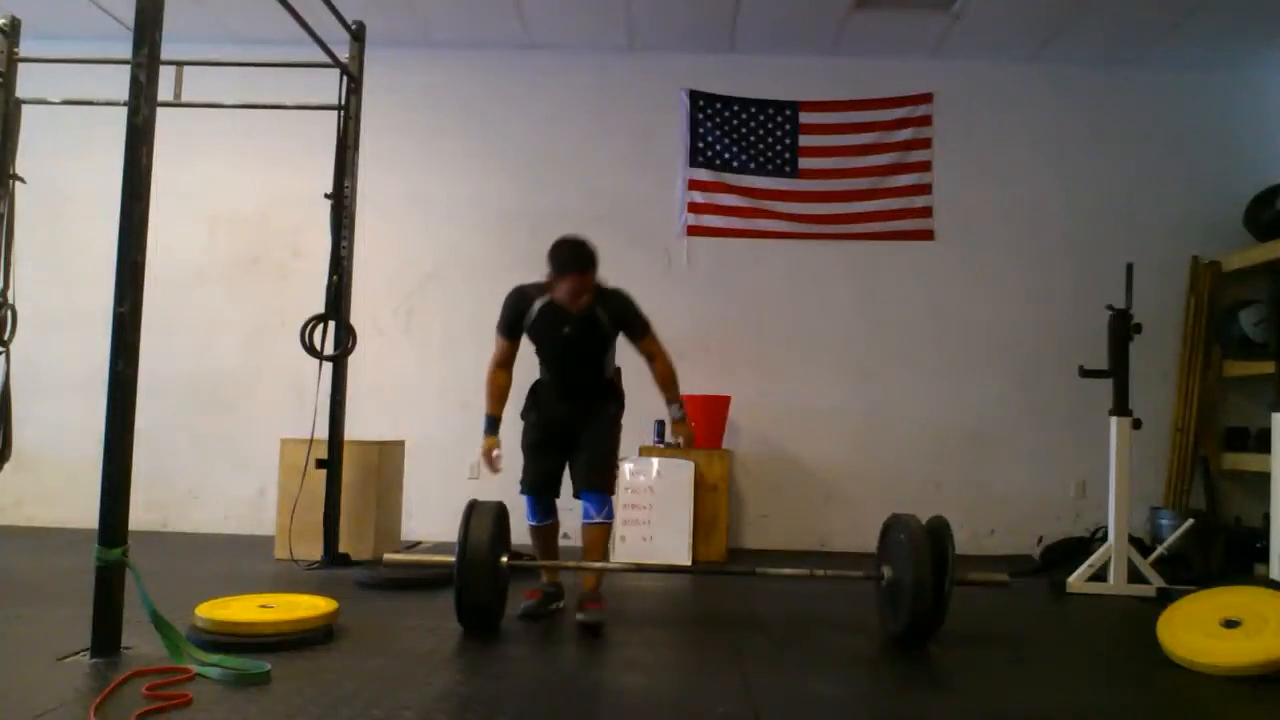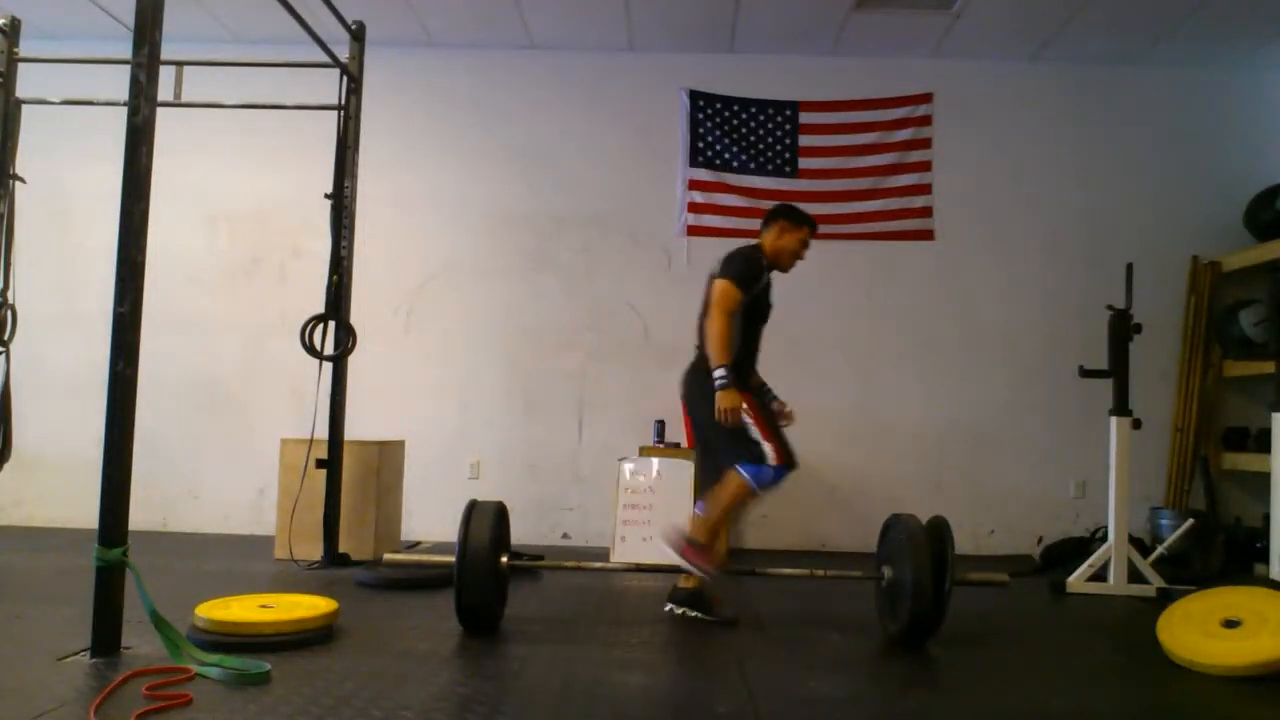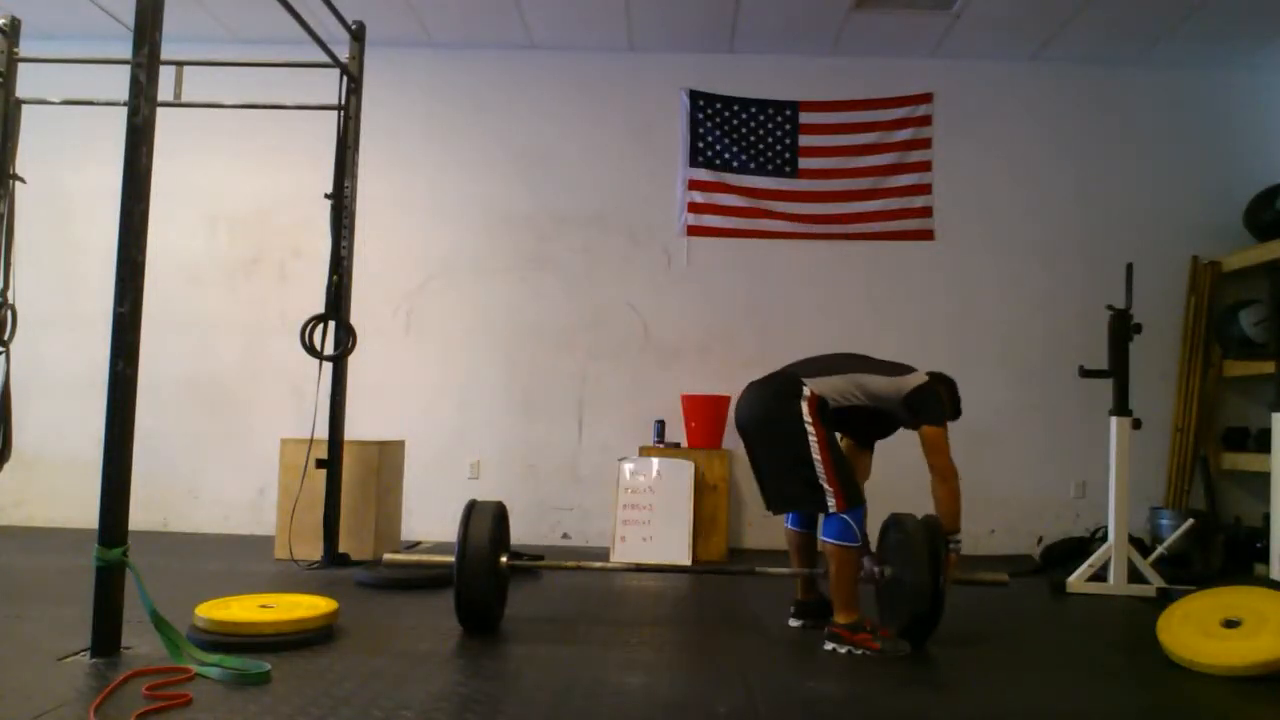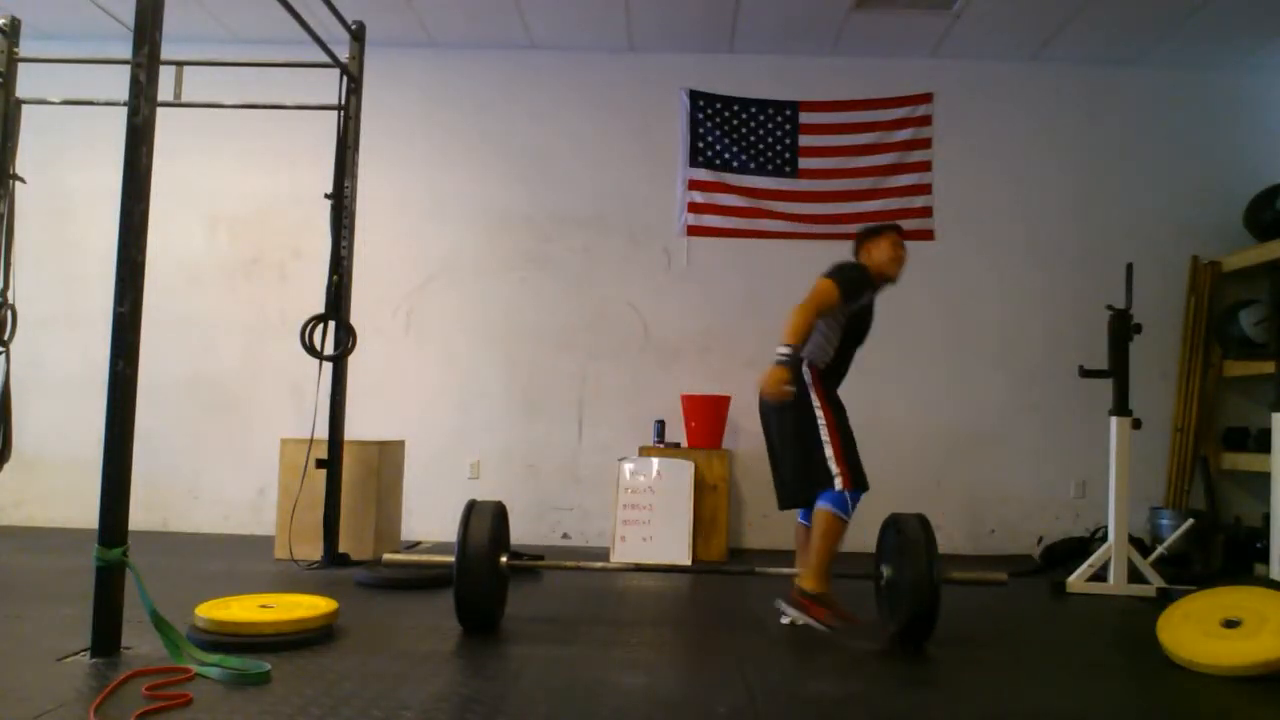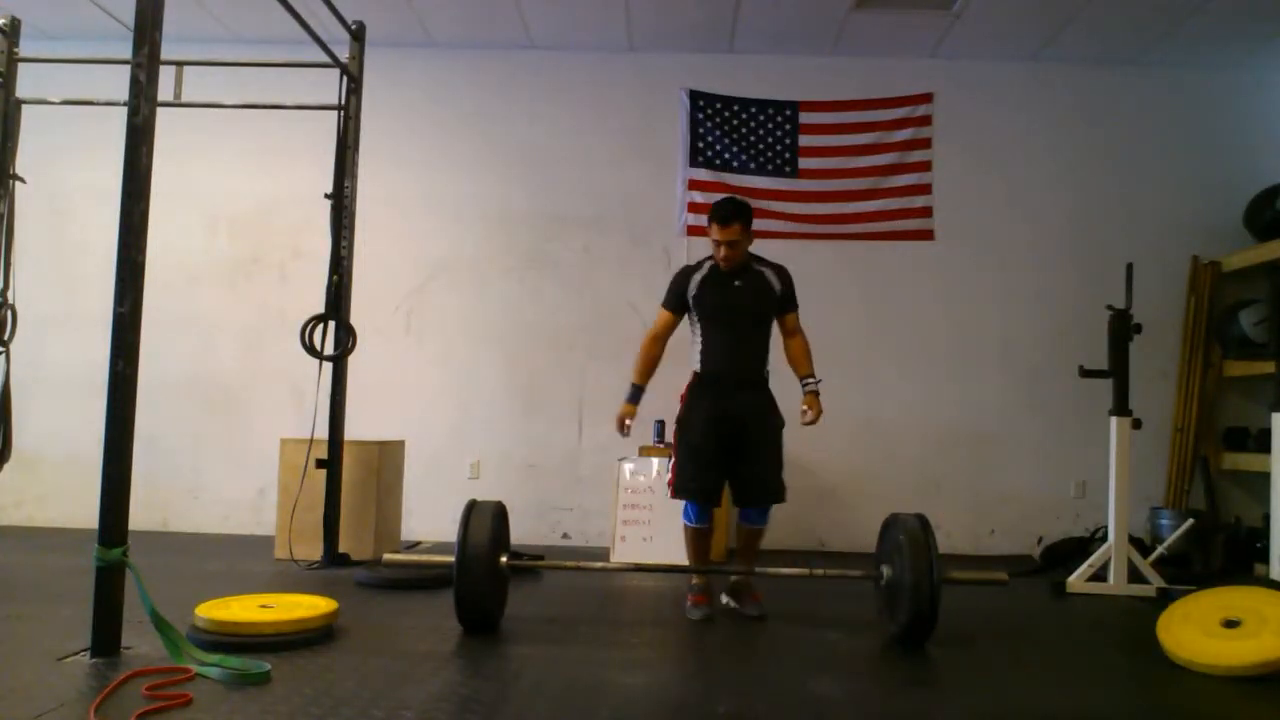
dt=1s
person 1, frame 1
left shoulder: (614, 304)
right shoulder: (523, 301)
left elbow: (656, 358)
right elbow: (501, 365)
left wrist: (677, 414)
right wrist: (491, 428)
left hip: (600, 401)
right hip: (549, 399)
left knee: (595, 491)
right knee: (537, 492)
left ankle: (591, 593)
right ankle: (550, 587)
person 1, frame 2
left shoulder: (757, 274)
right shoulder: (744, 262)
right elbow: (717, 317)
left wrist: (769, 397)
right wrist: (724, 383)
left hip: (716, 384)
right hip: (715, 383)
left knee: (728, 477)
right knee: (770, 459)
left ankle: (686, 589)
right ankle: (689, 539)
person 1, frame 3
left shoulder: (872, 408)
right shoulder: (926, 391)
left elbow: (853, 479)
right elbow: (944, 474)
left wrist: (859, 549)
right wrist: (951, 544)
left hip: (755, 402)
right hip: (789, 406)
left knee: (802, 498)
right knee: (843, 505)
left ankle: (807, 602)
right ankle: (846, 625)
person 1, frame 4
left shoulder: (860, 292)
right shoulder: (855, 276)
right elbow: (808, 306)
right wrist: (783, 360)
left hip: (795, 390)
right hip: (802, 386)
left knee: (821, 496)
right knee: (843, 484)
left ankle: (803, 593)
right ankle: (809, 593)
person 1, frame 5
left shoulder: (775, 277)
right shoulder: (691, 278)
left elbow: (793, 334)
right elbow: (656, 337)
left wrist: (810, 387)
right wrist: (632, 397)
left hip: (755, 399)
right hip: (706, 396)
left knee: (757, 498)
right knee: (698, 495)
left ankle: (740, 581)
right ankle: (699, 584)
